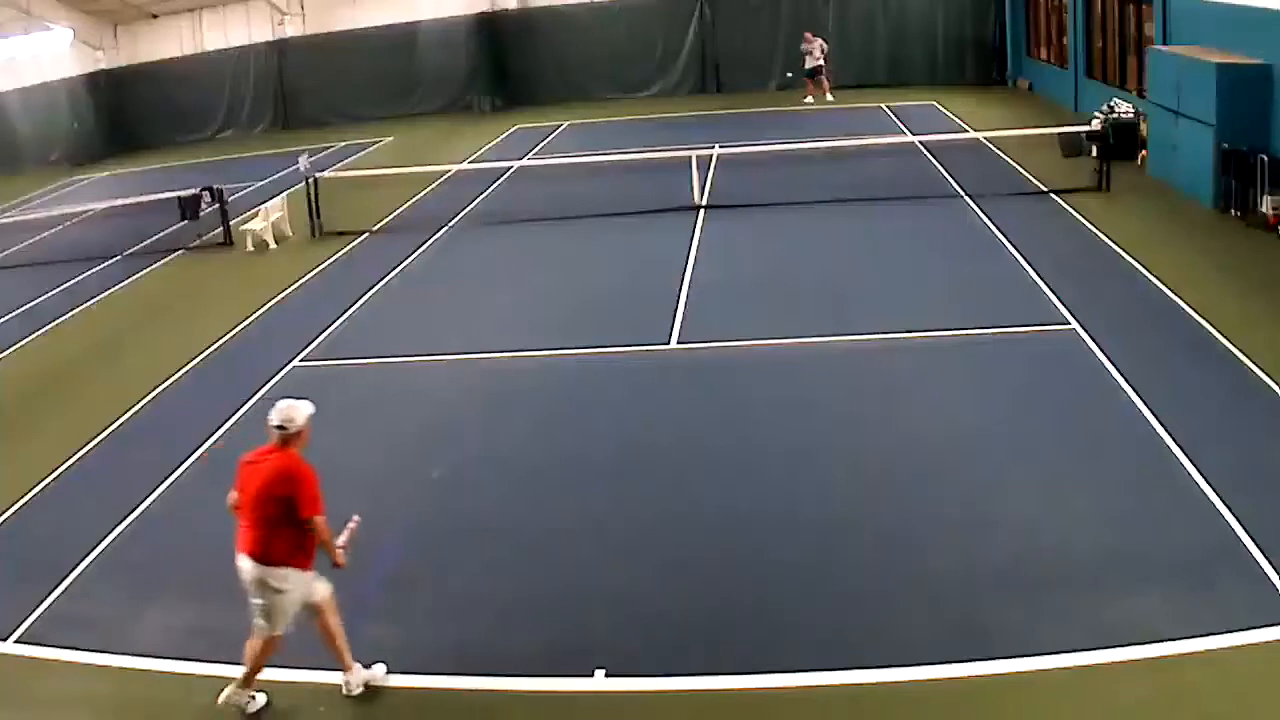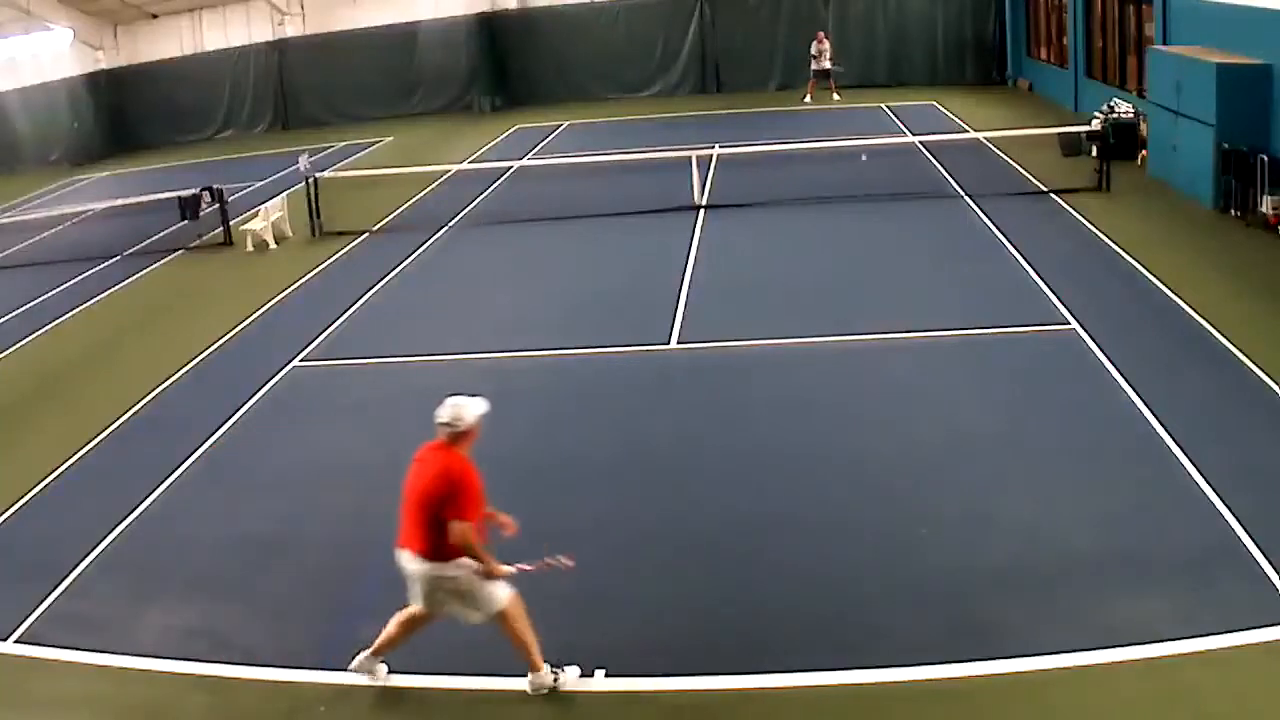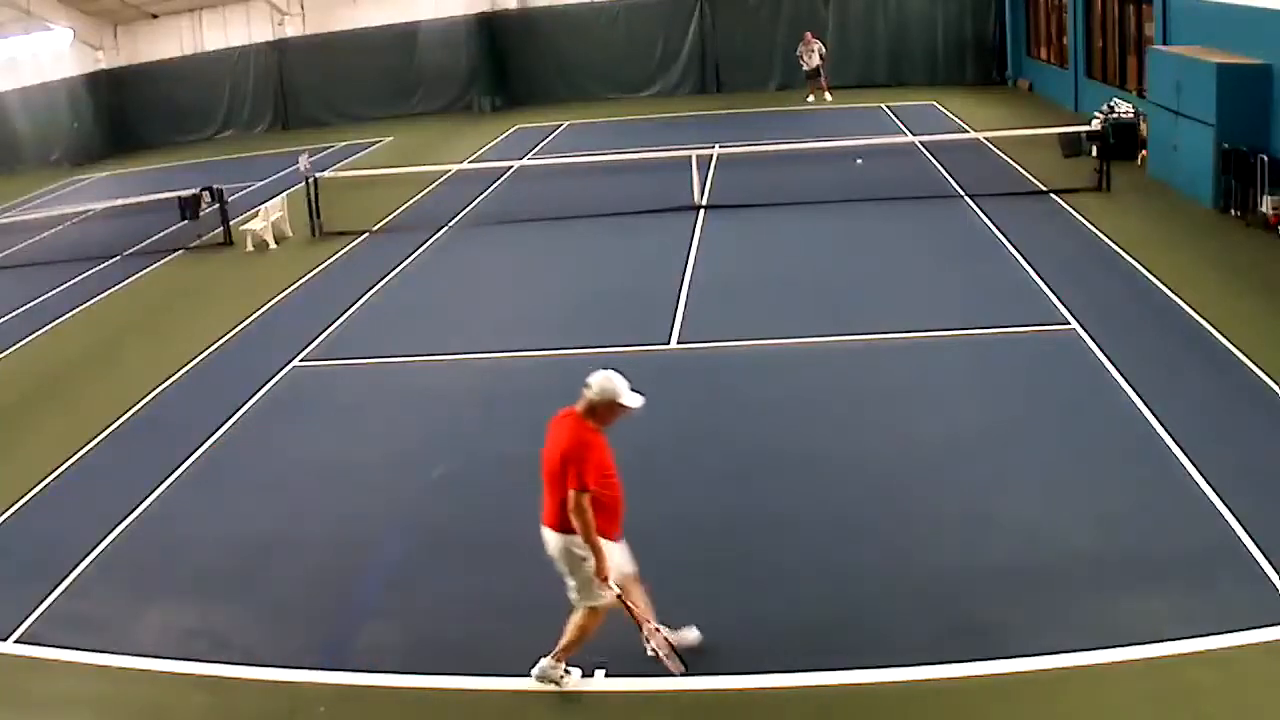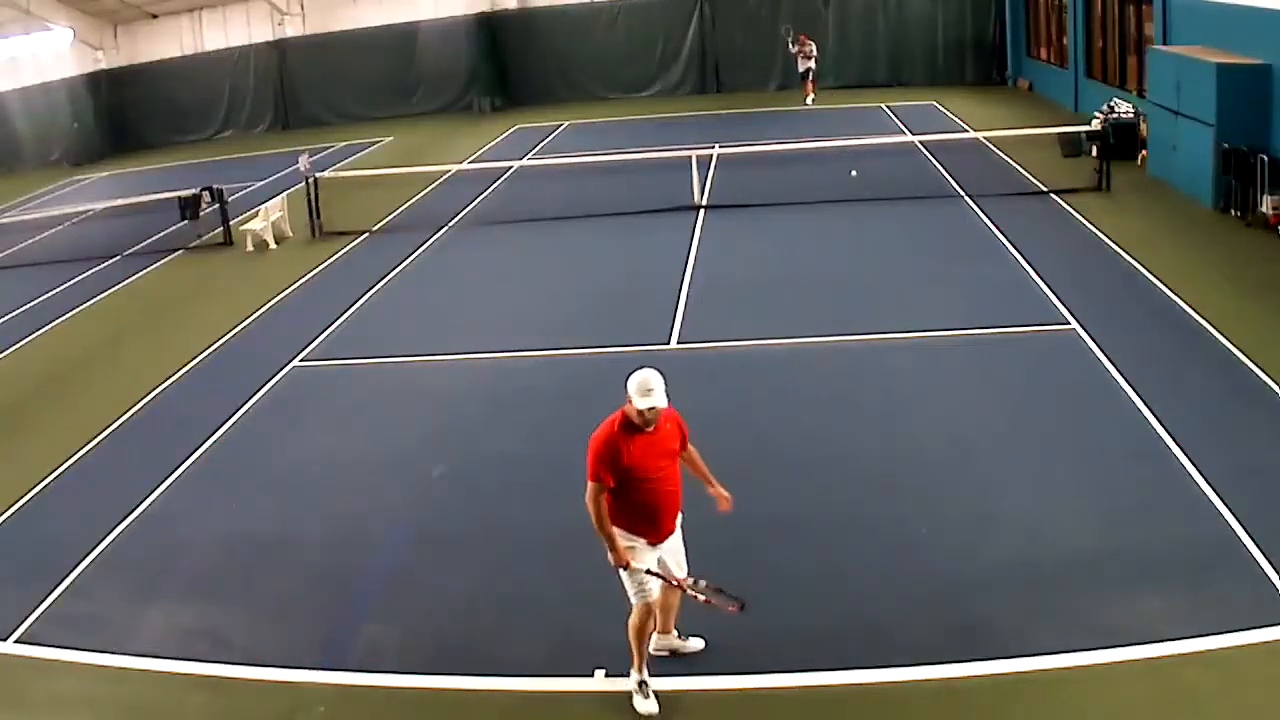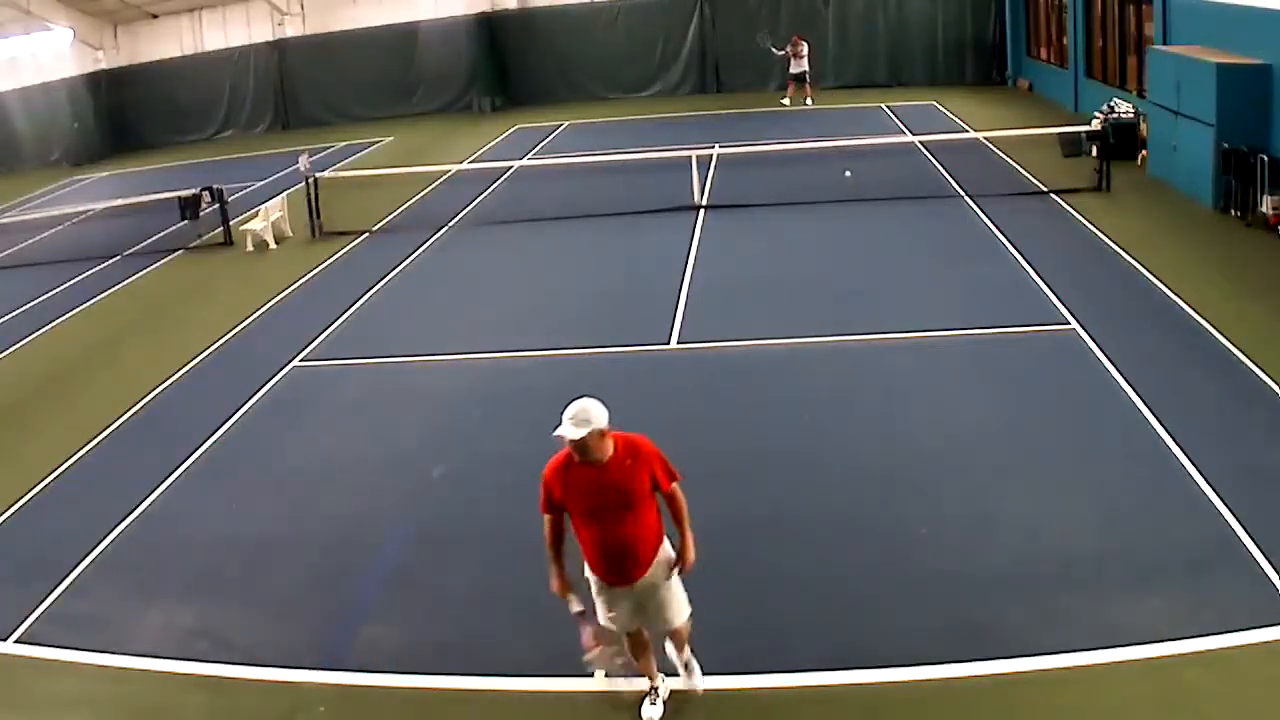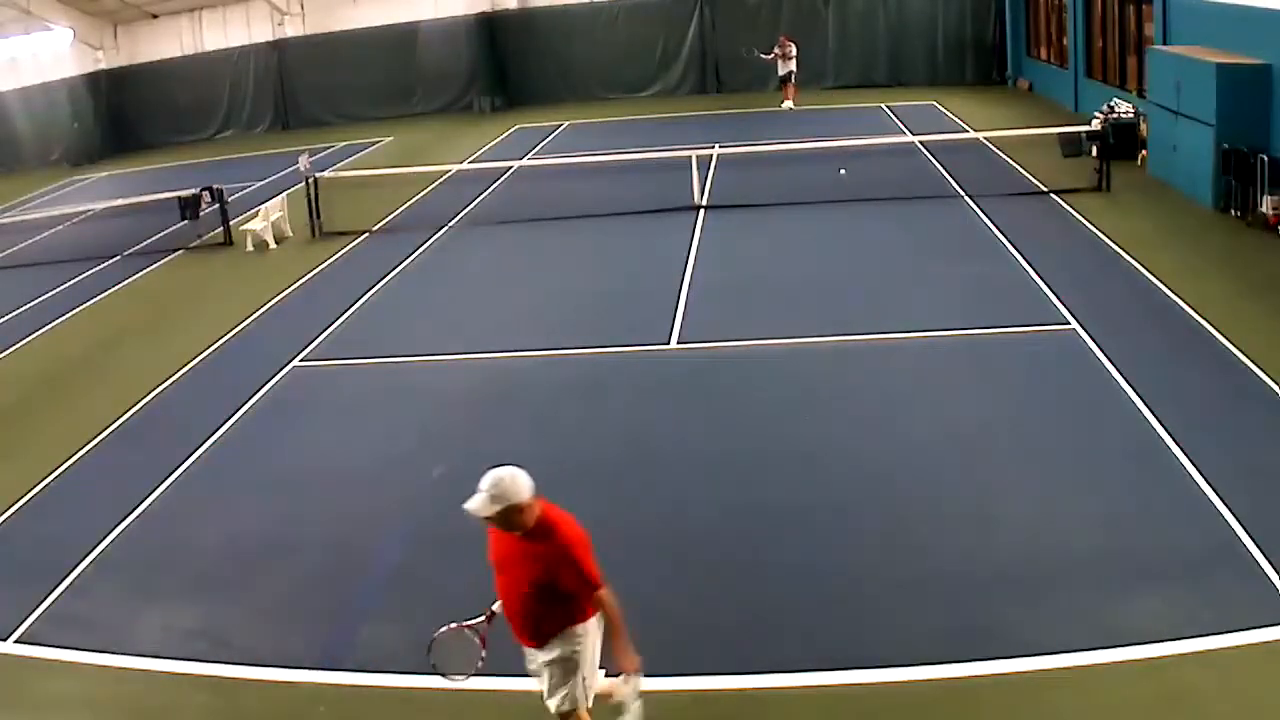
dt=0.5s
person 1, frame 1
left shoulder: (252, 460)
right shoulder: (299, 470)
left elbow: (235, 503)
right elbow: (317, 528)
right wrist: (337, 553)
left hip: (255, 558)
right hip: (276, 569)
left knee: (323, 604)
right knee: (270, 633)
left ankle: (352, 675)
right ankle: (239, 692)
person 1, frame 2
left shoulder: (427, 453)
right shoulder: (461, 471)
right elbow: (460, 537)
left wrist: (491, 515)
right wrist: (489, 564)
left hip: (412, 553)
right hip: (443, 563)
left knee: (424, 610)
right knee: (509, 606)
left ankle: (369, 659)
right ankle: (540, 675)
person 1, frame 3
left shoulder: (565, 418)
right shoulder: (582, 441)
right elbow: (578, 506)
right wrist: (598, 555)
left hip: (598, 532)
right hip: (575, 538)
left knee: (627, 578)
right knee: (597, 605)
right ankle: (551, 667)
person 1, frame 4
left shoulder: (670, 419)
right shoulder: (608, 439)
left elbow: (685, 450)
right elbow: (594, 497)
left wrist: (713, 485)
right wrist: (613, 547)
left hip: (668, 526)
right hip: (630, 535)
left knee: (675, 582)
right knee: (647, 604)
left ankle: (665, 637)
right ankle: (640, 677)
person 1, frame 5
left shoulder: (641, 452)
right shoulder: (557, 472)
left elbow: (672, 491)
right elbow: (553, 522)
left wrist: (686, 540)
right wrist: (558, 572)
left hip: (651, 560)
right hip: (603, 573)
left knee: (676, 625)
right knee: (633, 632)
left ankle: (681, 652)
right ankle: (656, 684)
person 1, frame 6
left shoulder: (563, 541)
right shoulder: (502, 518)
left elbow: (599, 597)
left wrist: (622, 650)
right wrist: (506, 593)
left hip: (570, 630)
right ankle: (619, 690)
